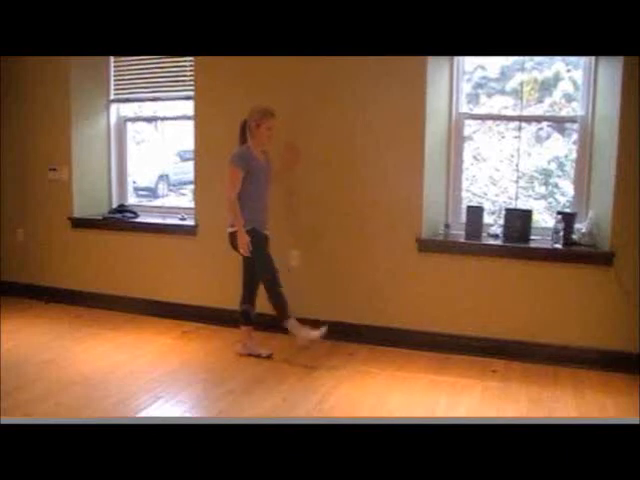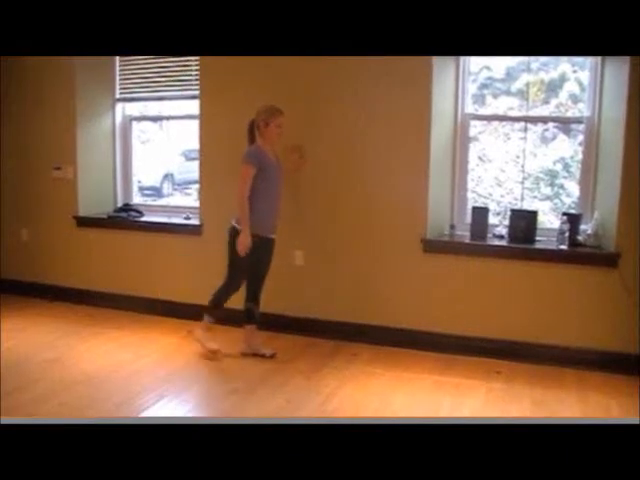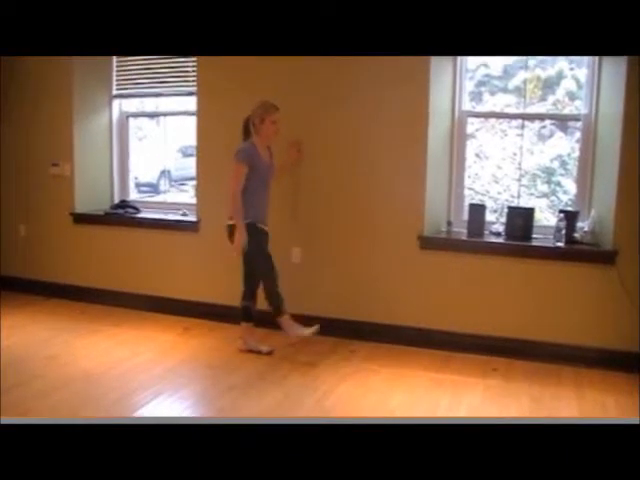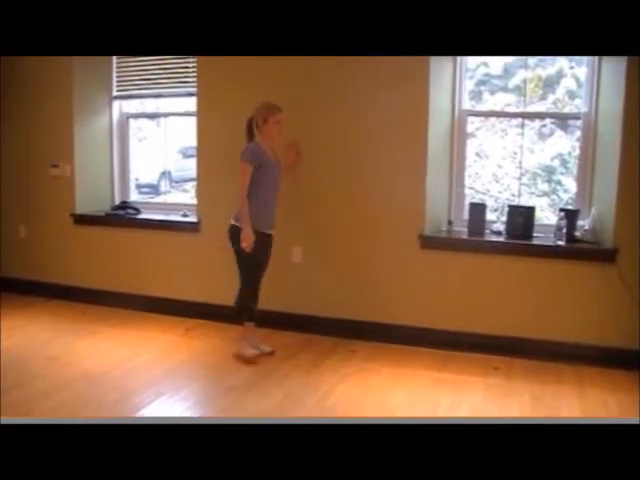
dt=0.7s
person 1, frame 1
left shoulder: (263, 155)
right shoulder: (240, 156)
right elbow: (231, 196)
right wrist: (241, 232)
left hip: (258, 232)
right hip: (242, 230)
left knee: (252, 286)
right knee: (270, 276)
left ankle: (246, 342)
right ankle: (295, 329)
person 1, frame 2
left shoulder: (272, 154)
right shoulder: (253, 154)
right elbow: (242, 194)
left wrist: (292, 164)
right wrist: (245, 232)
left hip: (265, 232)
right hip: (247, 229)
left knee: (255, 287)
right knee: (234, 280)
left ankle: (251, 341)
right ankle: (204, 328)
person 1, frame 3
left shoulder: (268, 150)
right shoulder: (245, 151)
right elbow: (235, 192)
left wrist: (289, 162)
right wrist: (240, 229)
left hip: (257, 227)
right hip: (243, 225)
left knee: (255, 280)
right knee: (268, 271)
left ankle: (248, 338)
right ankle: (287, 324)
person 1, frame 4
left shoulder: (272, 153)
right shoulder: (251, 151)
right elbow: (242, 193)
left wrist: (284, 164)
right wrist: (246, 229)
left hip: (263, 230)
right hip: (245, 227)
left knee: (253, 283)
right knee: (249, 281)
left ankle: (249, 338)
right ankle: (243, 342)
